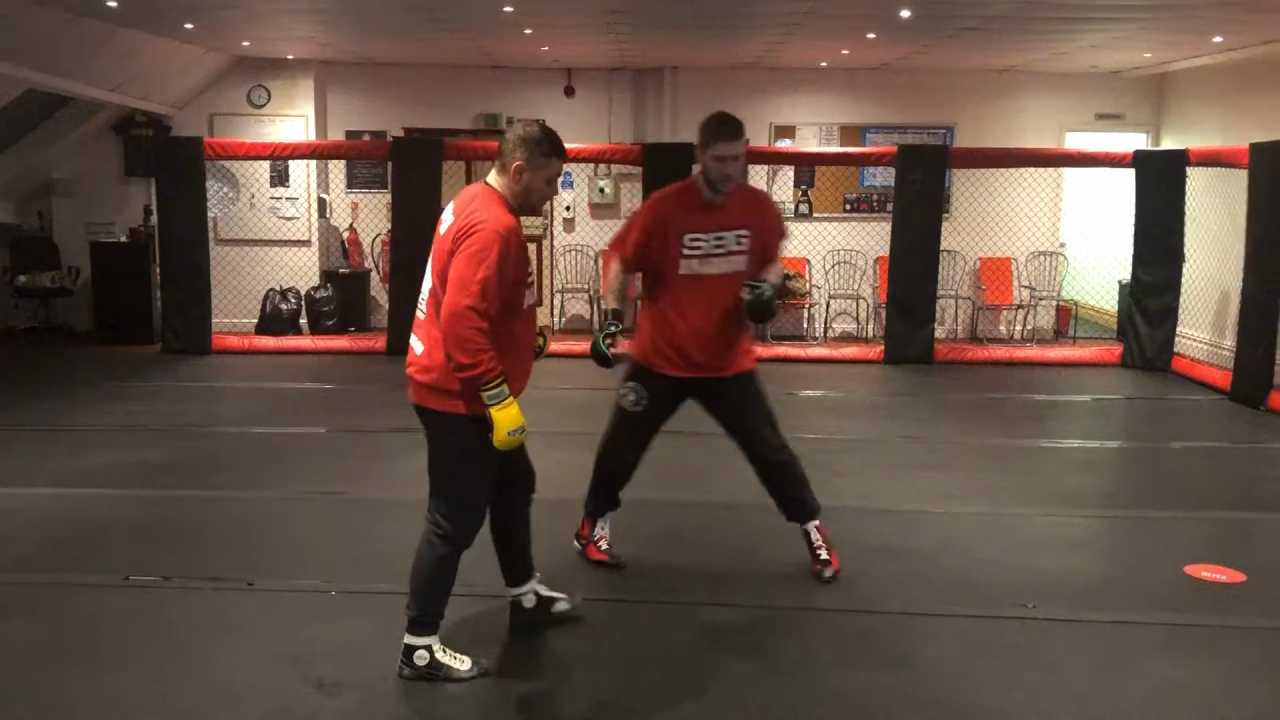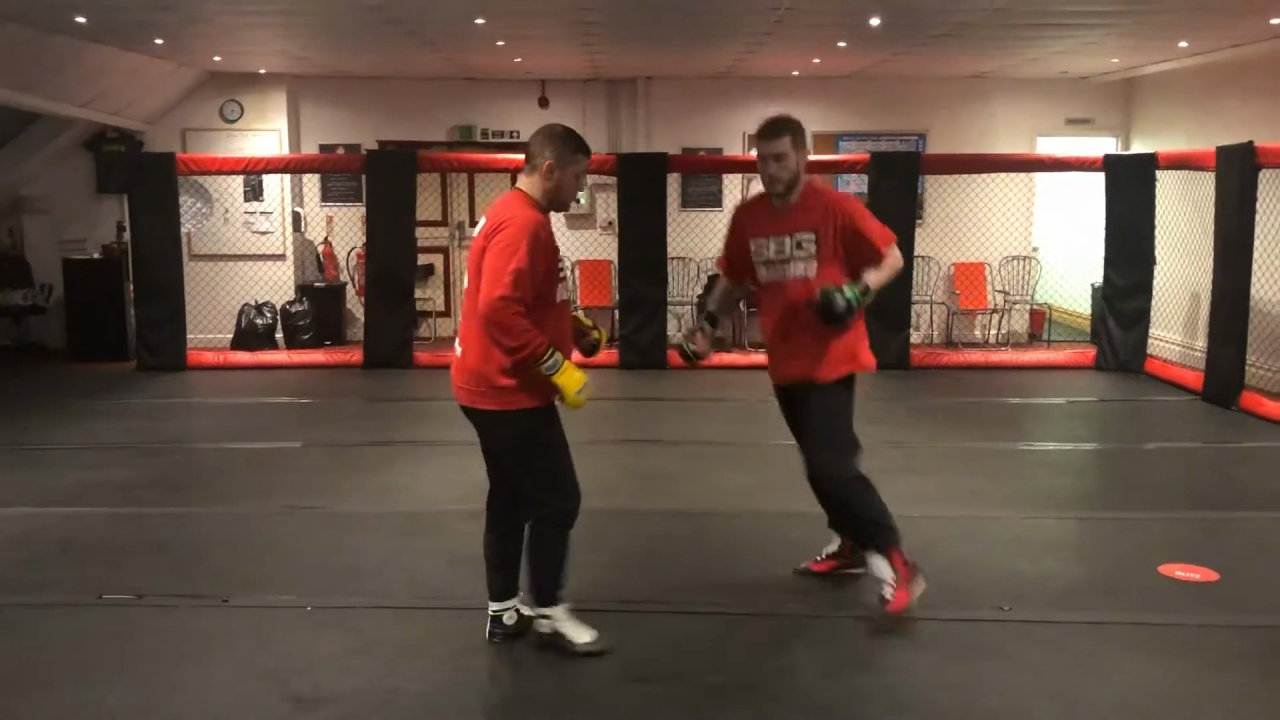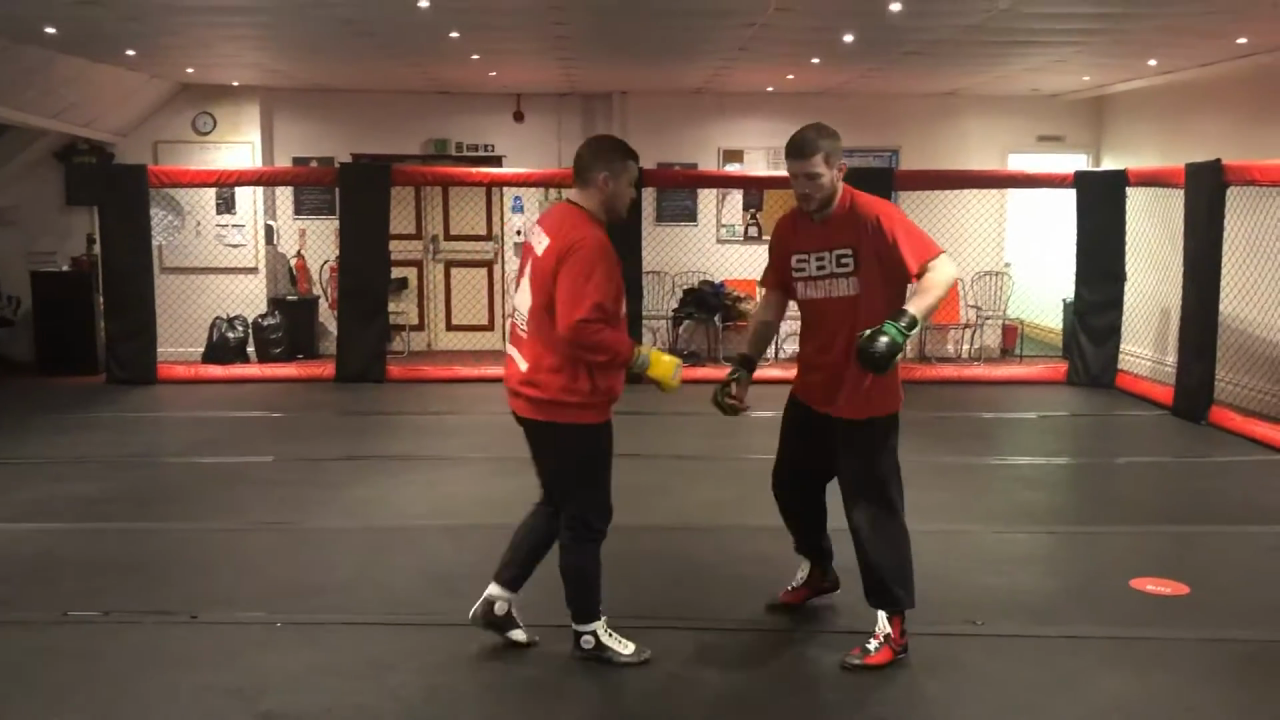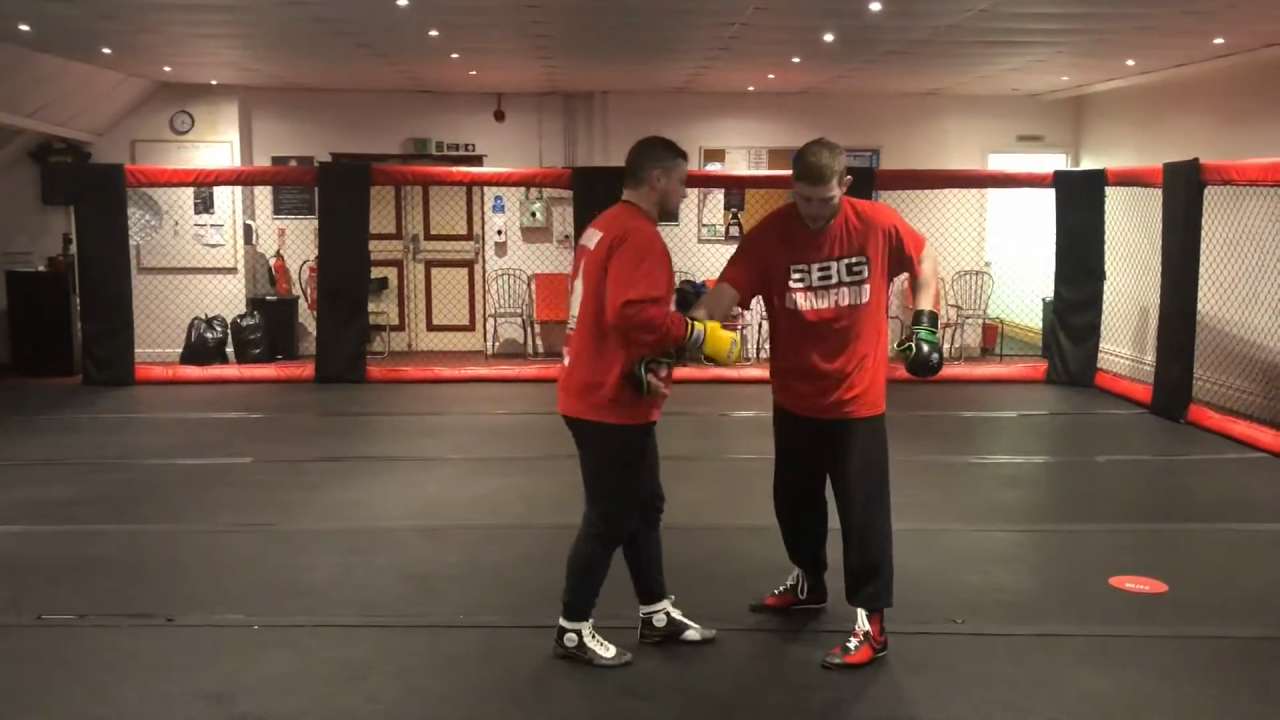
dt=0.5s
person 1, frame 1
left shoulder: (475, 203)
right shoulder: (493, 228)
right elbow: (464, 322)
left wrist: (525, 332)
right wrist: (500, 401)
left hip: (460, 389)
right hip: (458, 396)
left knee: (513, 487)
right knee: (455, 519)
left ankle: (524, 598)
right ankle: (420, 646)
person 1, frame 2
left shoulder: (515, 214)
right shoulder: (523, 224)
right elbow: (502, 310)
left wrist: (576, 327)
right wrist: (559, 368)
left hip: (493, 387)
right hip: (509, 392)
left knee: (510, 498)
right knee: (557, 501)
left ankle: (504, 610)
right ankle: (548, 613)
person 1, frame 3
left shoulder: (552, 222)
right shoulder: (588, 243)
right elbow: (582, 329)
left wrist: (624, 351)
right wrist: (647, 361)
left hip: (539, 393)
right hip: (569, 404)
left knee: (557, 504)
right knee: (586, 520)
left ankle: (497, 599)
right ankle: (589, 632)
person 1, frame 4
left shoulder: (606, 227)
right shoulder: (637, 236)
right elbow: (633, 312)
left wrist: (647, 363)
right wrist: (701, 336)
left hip: (611, 395)
right hip: (607, 404)
left knee: (643, 509)
right knee: (608, 518)
left ankle: (656, 614)
right ankle: (573, 630)
person 2, frame 1
left shoulder: (758, 207)
right shoulder: (664, 206)
left elbow: (771, 260)
right elbow: (620, 263)
left wrist: (765, 288)
right wrist: (611, 319)
left hip: (730, 360)
right hip: (663, 357)
left knee: (767, 448)
right knee: (622, 444)
left ankle: (811, 529)
right ankle: (594, 524)
person 2, frame 2
left shoulder: (836, 206)
right shoulder: (747, 216)
left elbow: (892, 255)
right elbow: (731, 279)
left wrist: (856, 292)
right wrist: (708, 323)
left hip: (831, 359)
right hip: (786, 364)
left knee: (832, 462)
right knee: (821, 461)
left ankle: (893, 563)
right ankle: (852, 543)
person 2, frame 3
left shoulder: (875, 217)
right shoulder: (788, 228)
left elbow: (942, 270)
right elbow: (773, 303)
left wrist: (899, 325)
right wrist: (745, 366)
left hip: (867, 395)
right hip: (810, 390)
left knee: (873, 509)
right knee: (791, 486)
left ankle: (892, 623)
right ankle: (817, 570)
person 2, frame 4
left shoulder: (879, 223)
right shoulder: (768, 235)
left elbow: (924, 261)
right elbow: (718, 301)
left wrist: (924, 322)
left hip: (857, 399)
right hip: (793, 397)
left knee: (862, 507)
right knee: (793, 498)
left ankle: (871, 623)
right ankle: (808, 580)
